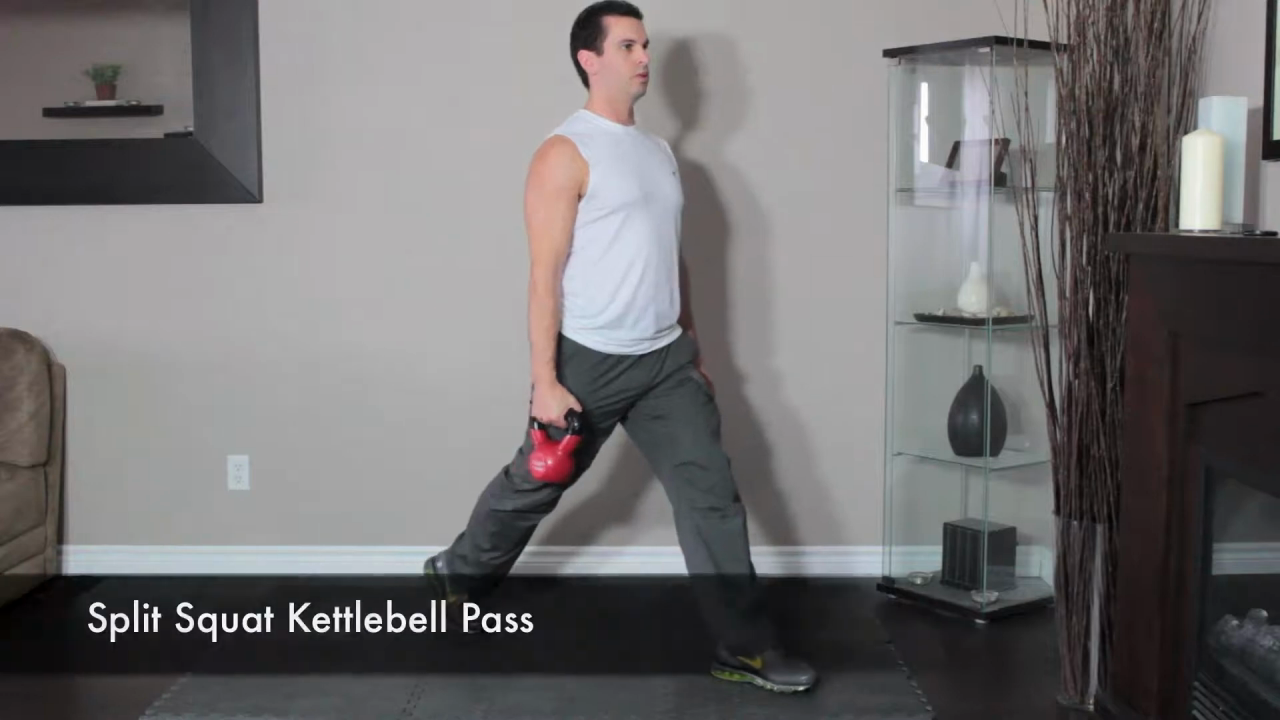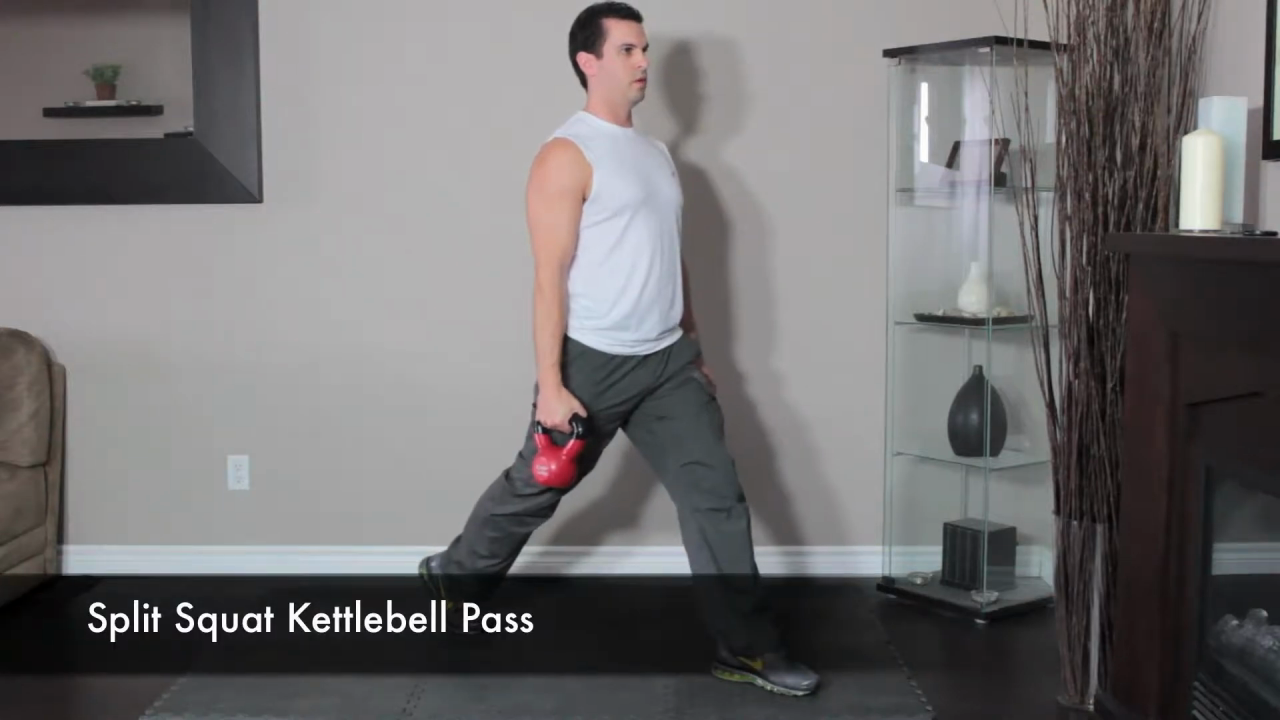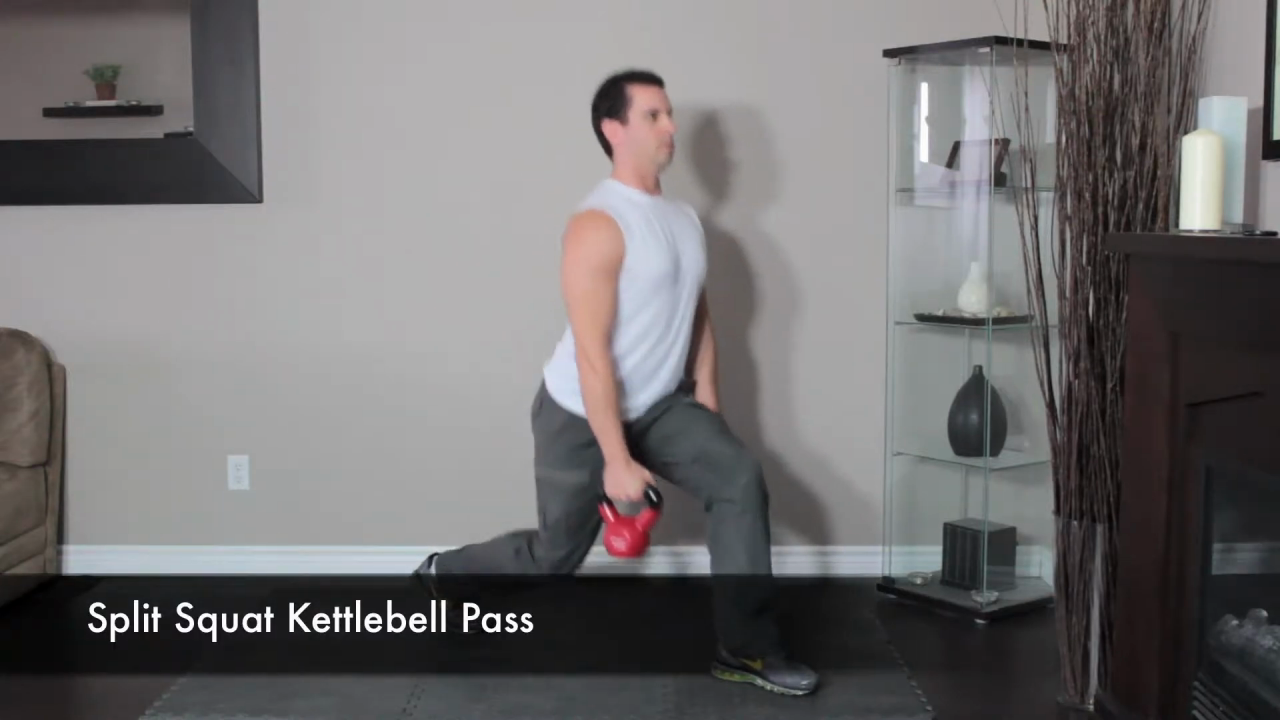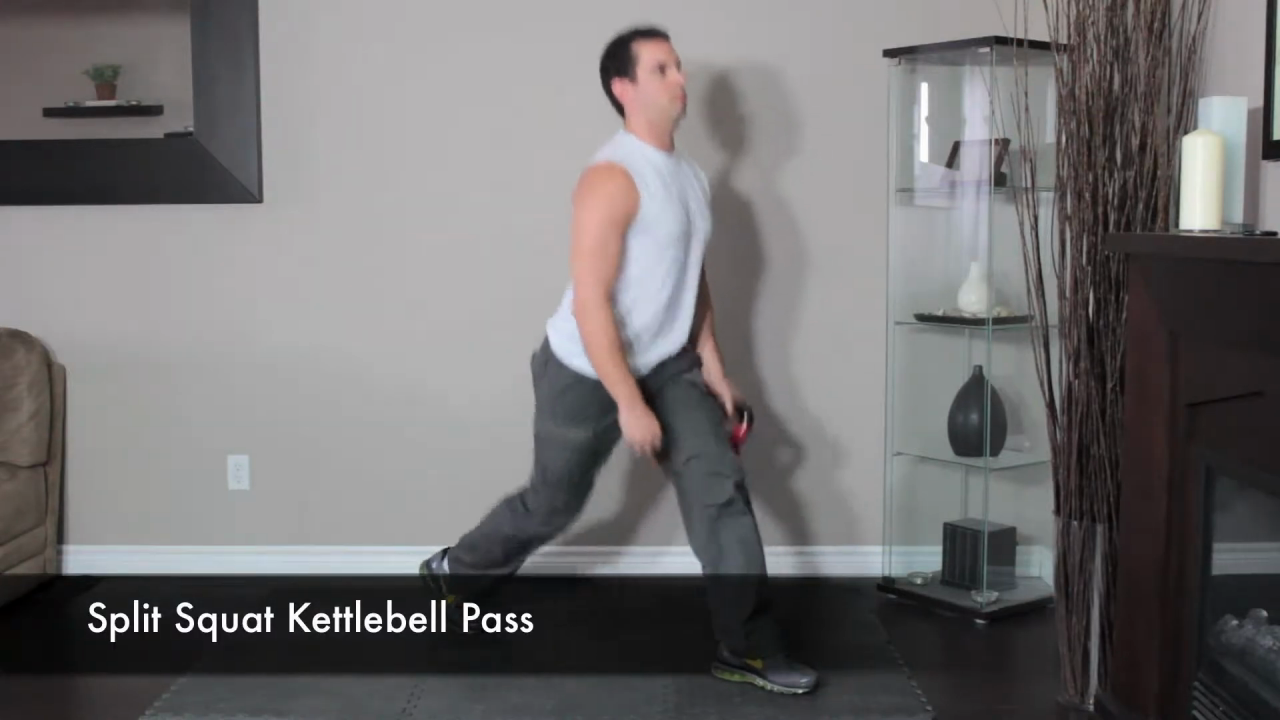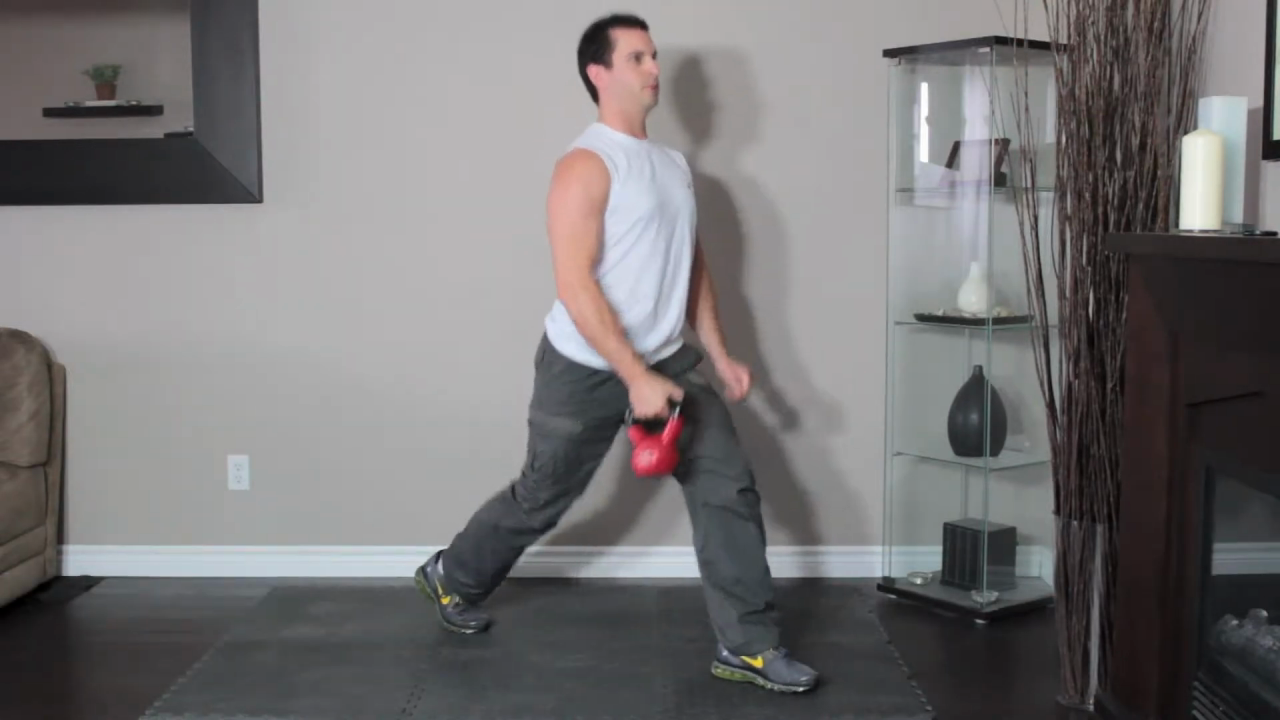
dt=1s
person 1, frame 1
left shoulder: (658, 151)
right shoulder: (565, 153)
right elbow: (545, 273)
left wrist: (693, 348)
right wrist: (545, 379)
left hip: (664, 359)
right hip: (588, 360)
left knee: (710, 491)
right knee: (534, 485)
left ankle: (745, 645)
right ankle: (458, 575)
person 1, frame 2
left shoulder: (655, 153)
right shoulder: (567, 156)
right elbow: (550, 277)
left wrist: (693, 350)
right wrist: (550, 384)
left hip: (668, 360)
right hip: (592, 361)
left knee: (715, 493)
right knee: (535, 489)
left ankle: (746, 647)
right ankle: (452, 577)
person 1, frame 3
left shoulder: (683, 217)
right shoulder: (598, 226)
left elbow: (698, 318)
right elbow: (592, 351)
left wrist: (708, 408)
right wrist: (615, 459)
left hip: (659, 403)
right hip: (581, 412)
left knee: (741, 480)
right knee: (557, 552)
left ankle: (746, 647)
right ankle: (444, 576)
person 1, frame 4
left shoulder: (689, 174)
right shoulder: (612, 178)
right elbow: (591, 303)
left wrist: (711, 368)
right wrist: (628, 405)
left hip: (664, 366)
right hip: (585, 373)
left knee: (721, 485)
right knee: (551, 507)
left ankle: (746, 647)
right ankle: (451, 571)
person 1, frame 5
left shoulder: (673, 164)
right shoulder: (586, 164)
left elbow: (690, 264)
right elbow: (574, 286)
left wrist: (717, 352)
right wrist: (636, 376)
left hip: (664, 364)
right hip: (586, 369)
left knee: (728, 484)
right knee: (540, 501)
left ankle: (747, 645)
right ankle: (450, 578)
